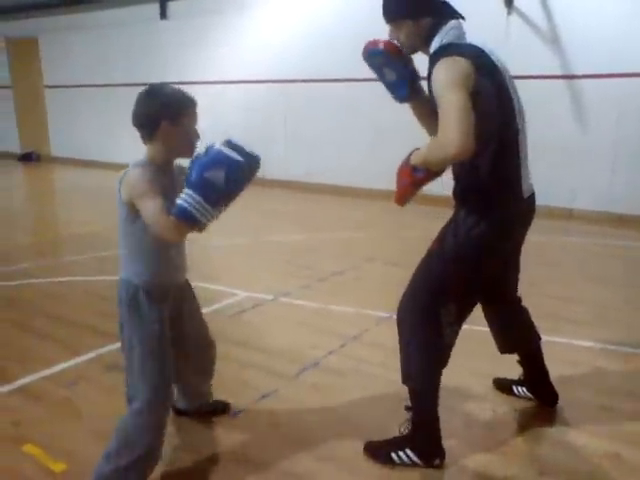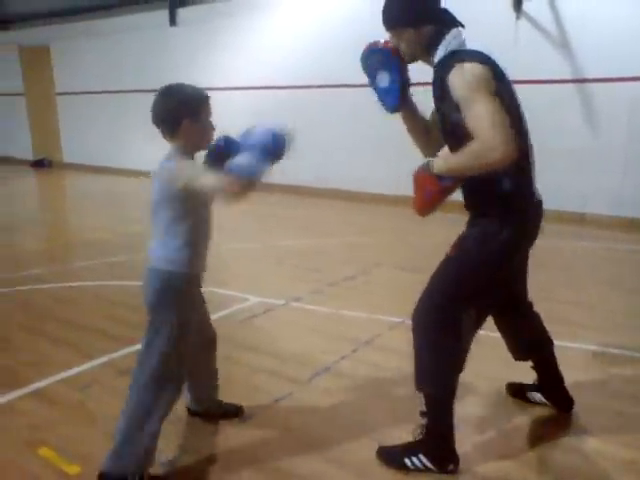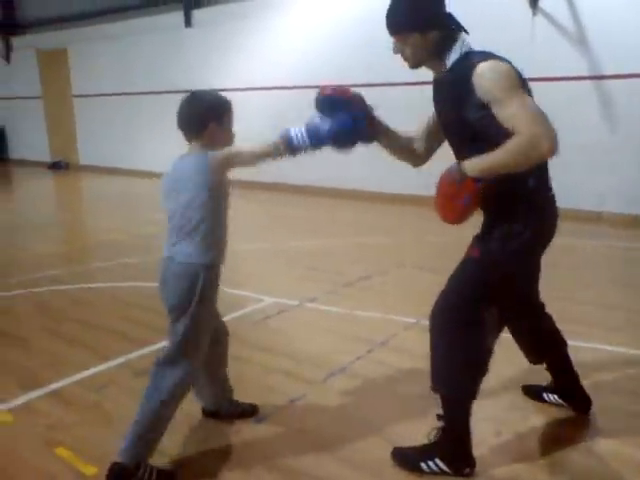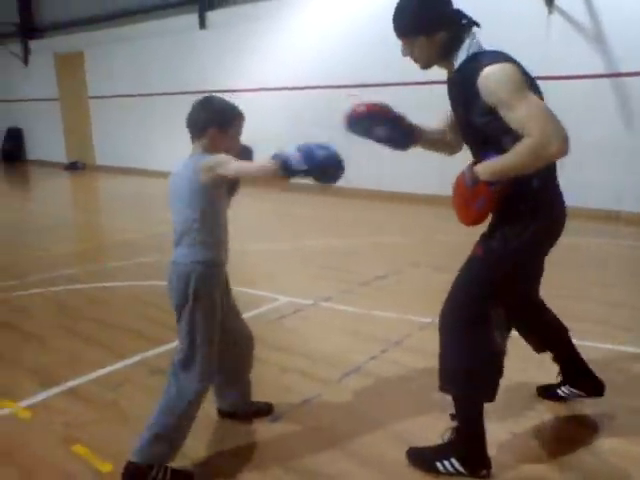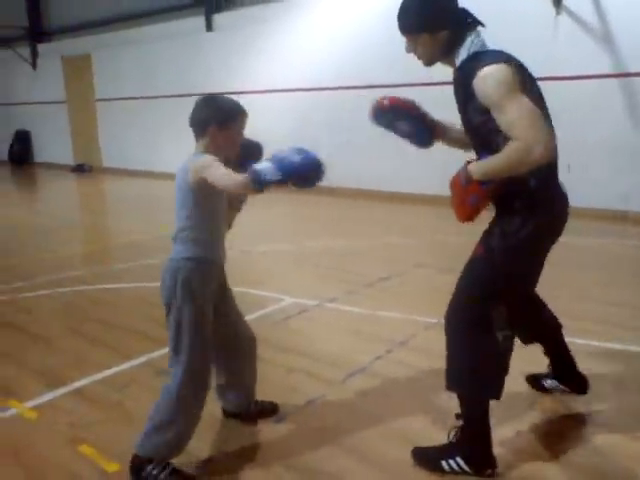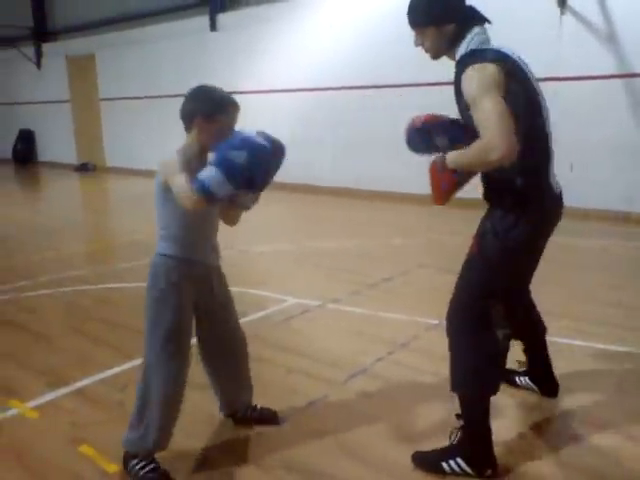
dt=0.1s
person 1, frame 1
left shoulder: (451, 64)
right shoulder: (472, 58)
left elbow: (457, 145)
right elbow: (444, 132)
left wrist: (414, 160)
right wrist: (408, 89)
left hip: (486, 211)
right hip: (509, 204)
left knee: (420, 311)
right knee: (499, 296)
left ankle: (423, 441)
right ankle: (538, 384)
person 1, frame 2
left shoulder: (465, 72)
right shoulder: (454, 71)
left elbow: (498, 149)
right elbow: (434, 142)
left wrist: (439, 167)
right wrist: (400, 101)
left hip: (501, 216)
right hip: (514, 211)
left knee: (436, 317)
right knee: (509, 303)
left ankle: (437, 447)
right ankle: (553, 390)
person 1, frame 3
left shoulder: (486, 71)
right shoulder: (448, 82)
left elbow: (541, 140)
right elbow: (419, 153)
left wrist: (472, 168)
right wrist: (370, 127)
left hip: (521, 216)
right hip: (514, 214)
left knee: (454, 318)
right knee: (520, 306)
right ankle: (569, 389)
person 1, frame 4
left shoulder: (493, 73)
right shoulder: (463, 78)
left elbow: (552, 142)
right elbow: (450, 140)
left wrist: (484, 172)
right wrist: (404, 130)
left hip: (528, 215)
right hip: (522, 212)
left knee: (463, 318)
right knee: (519, 301)
right ankle: (580, 378)
person 1, frame 5
left shoulder: (490, 74)
right shoulder: (478, 69)
left elbow: (537, 147)
right elbow: (482, 136)
left wrist: (475, 172)
right wrist: (428, 127)
left hip: (527, 212)
right hip: (534, 205)
left knee: (468, 317)
right knee: (517, 296)
right ankle: (566, 373)
person 1, frame 6
left shoulder: (480, 70)
right shoulder: (490, 61)
left elbow: (500, 149)
left wrist: (452, 160)
left hip: (518, 209)
right hip: (531, 202)
left knee: (469, 316)
right knee: (508, 294)
right ankle: (540, 373)
person 2, frame 1
left shoulder: (174, 172)
right shoulder: (140, 177)
left elbow: (196, 218)
right elbow: (171, 230)
right wrist: (207, 184)
left hip: (173, 286)
right hip: (144, 293)
left knee: (198, 348)
right knee: (151, 392)
left ankle: (193, 400)
person 2, frame 2
left shoulder: (175, 165)
right shoulder: (183, 168)
left elbow: (197, 205)
right elbow: (232, 187)
left wrist: (219, 163)
left hip: (181, 278)
right hip: (173, 281)
left knee: (201, 341)
right knee: (160, 373)
left ankle: (204, 402)
person 2, frame 3
left shoulder: (175, 168)
right shoulder: (216, 158)
right elbow: (276, 149)
right wrist: (321, 131)
left hip: (179, 268)
right hip: (194, 275)
left knee: (212, 339)
right knee: (179, 364)
left ankle: (217, 401)
person 2, frame 4
left shoulder: (182, 171)
right shoulder: (215, 165)
right elbow: (263, 170)
left wrist: (226, 187)
right wrist: (308, 160)
left hip: (193, 270)
right hip: (198, 275)
left knee: (235, 341)
right knee: (195, 367)
left ankle: (234, 401)
person 2, frame 5
left shoulder: (207, 167)
right shoulder: (204, 165)
left elbow: (221, 219)
right elbow: (237, 185)
left wrist: (265, 171)
right wrist: (279, 167)
left hip: (210, 270)
right hip: (189, 273)
left knee: (238, 341)
right knee: (191, 365)
left ankle: (239, 402)
person 2, frame 6
left shoulder: (205, 166)
right shoulder: (177, 164)
left elbow: (230, 218)
right elbow: (193, 202)
left hip: (207, 268)
right hip: (174, 270)
left knee: (229, 342)
right knee: (166, 360)
left ankle: (239, 407)
